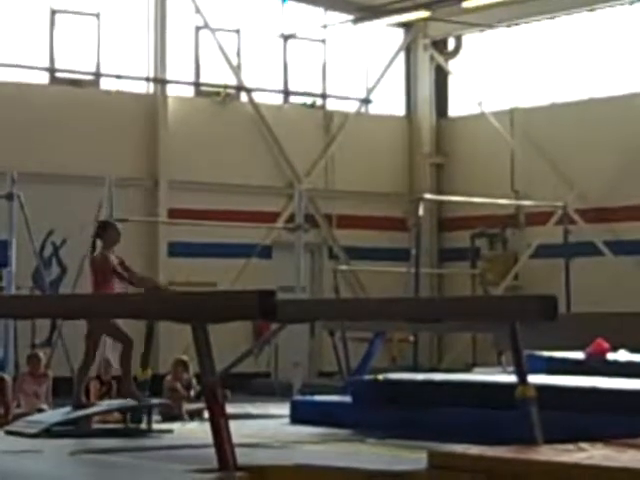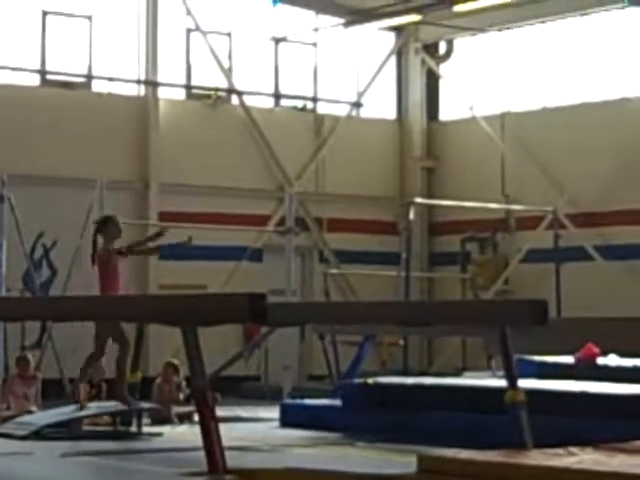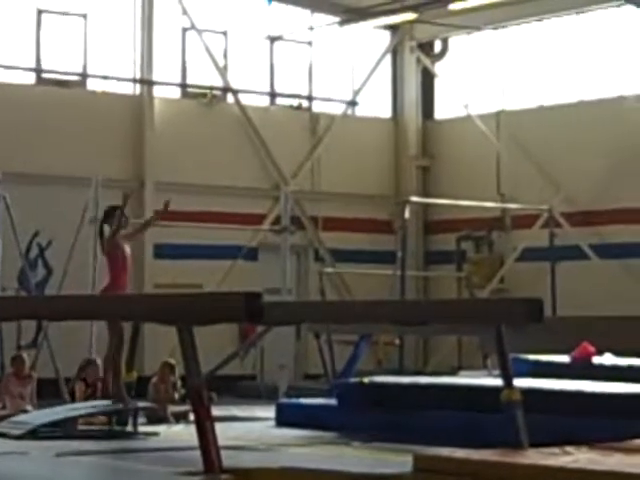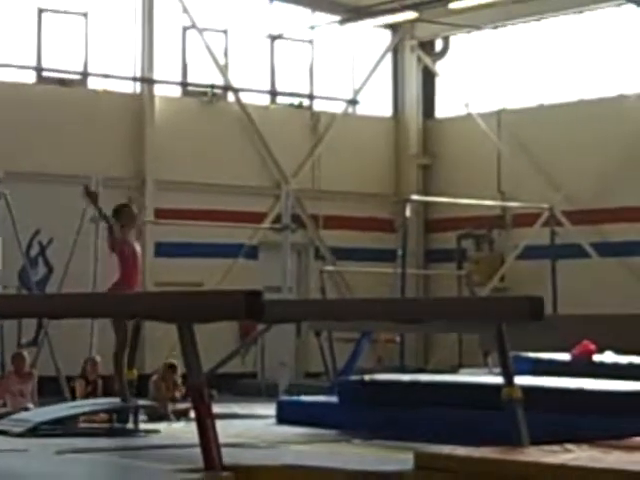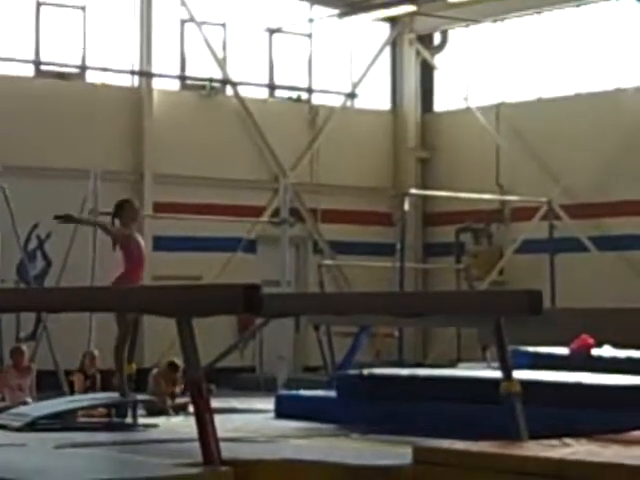
dt=0.2s
person 1, frame 1
left shoulder: (113, 257)
right shoulder: (102, 258)
left elbow: (133, 274)
right elbow: (124, 278)
left wrist: (155, 285)
right wrist: (151, 286)
left knee: (90, 356)
right knee: (127, 342)
left ankle: (77, 398)
right ankle: (128, 387)
person 1, frame 2
left shoulder: (114, 251)
right shoulder: (106, 251)
left elbow: (143, 251)
right elbow: (130, 250)
right wrist: (153, 238)
left knee: (99, 352)
right knee: (123, 344)
left ankle: (80, 389)
right ankle: (121, 390)
person 1, frame 3
left shoulder: (122, 239)
right shoulder: (111, 240)
left elbow: (141, 228)
right elbow: (115, 226)
left wrist: (160, 213)
right wrist: (122, 208)
left hip: (119, 296)
right hip: (112, 296)
left knee: (116, 342)
right knee: (118, 341)
left ankle: (109, 385)
right ankle: (117, 389)
person 1, frame 4
left shoulder: (131, 237)
right shoulder: (120, 237)
left elbow: (131, 224)
right elbow: (110, 222)
left wrist: (132, 210)
right wrist: (96, 205)
left hip: (129, 294)
right hip: (120, 294)
left knee: (125, 340)
right knee: (122, 341)
left ankle: (121, 383)
right ankle: (121, 386)
person 1, frame 5
left shoulder: (133, 232)
right shoulder: (124, 233)
right elbow: (102, 225)
right wrist: (78, 219)
left hip: (134, 287)
right hip: (124, 288)
left knee: (131, 334)
right knee: (124, 334)
left ankle: (122, 377)
right ankle: (121, 379)
